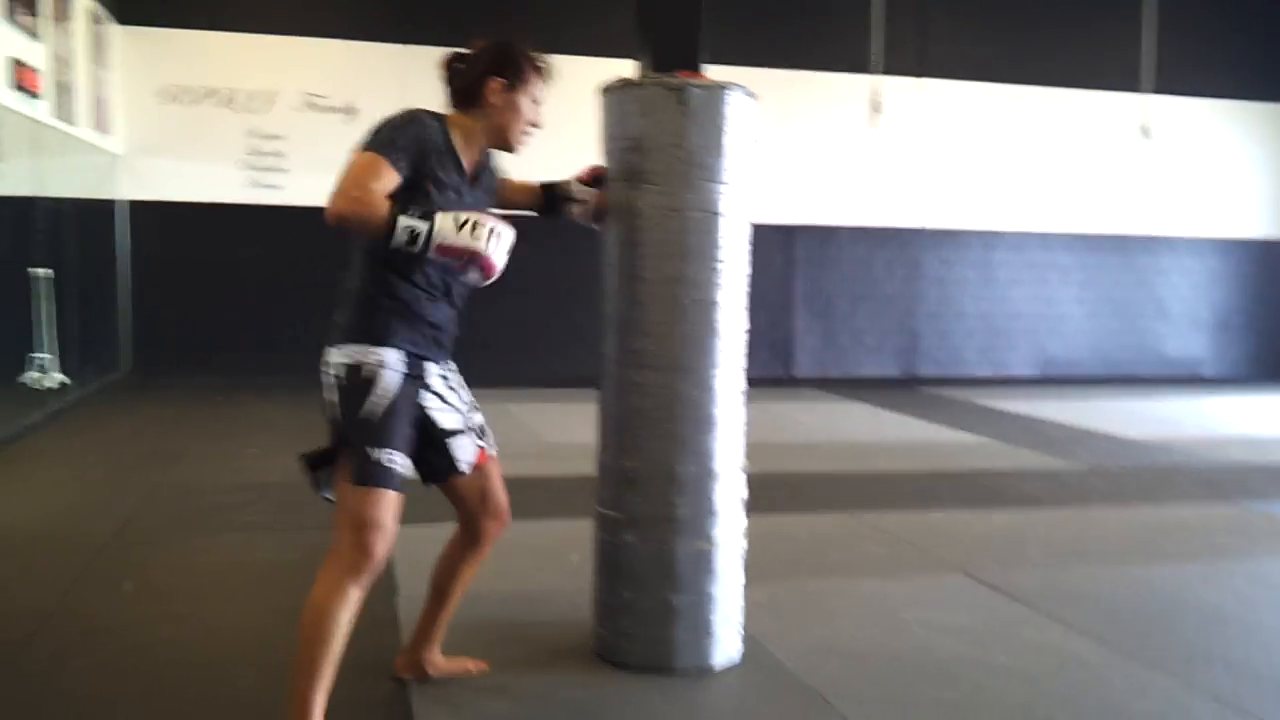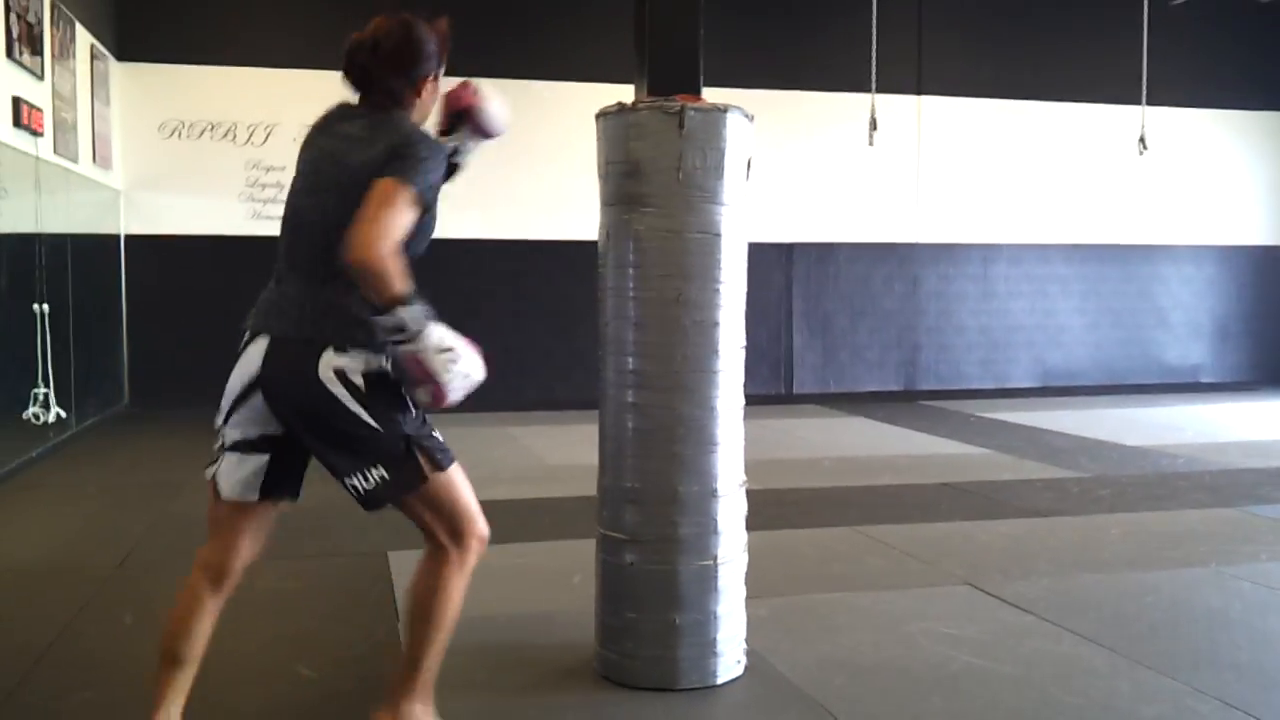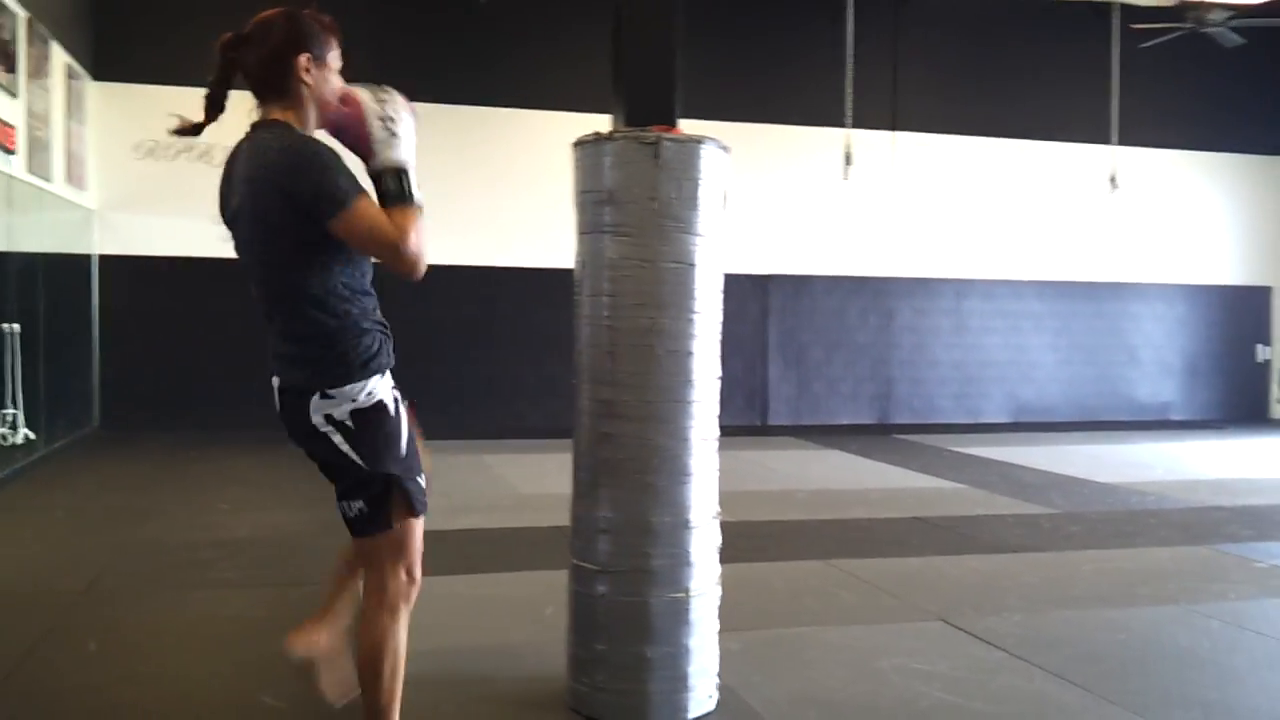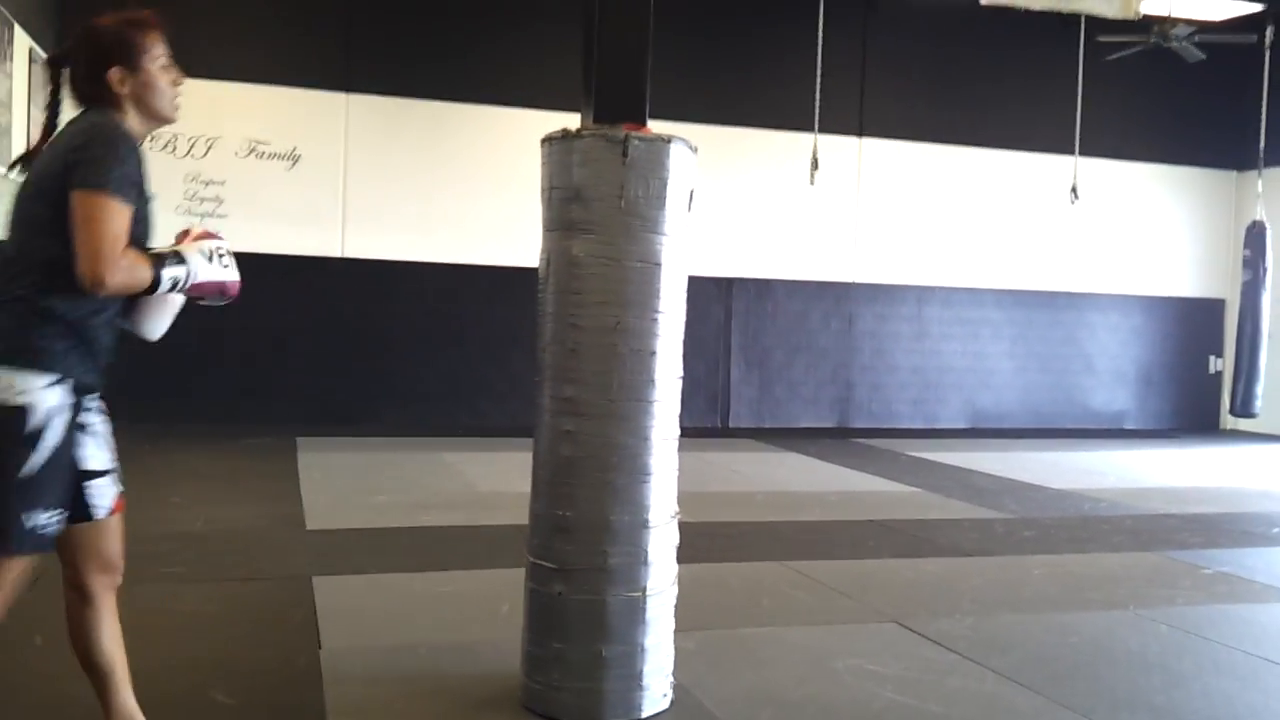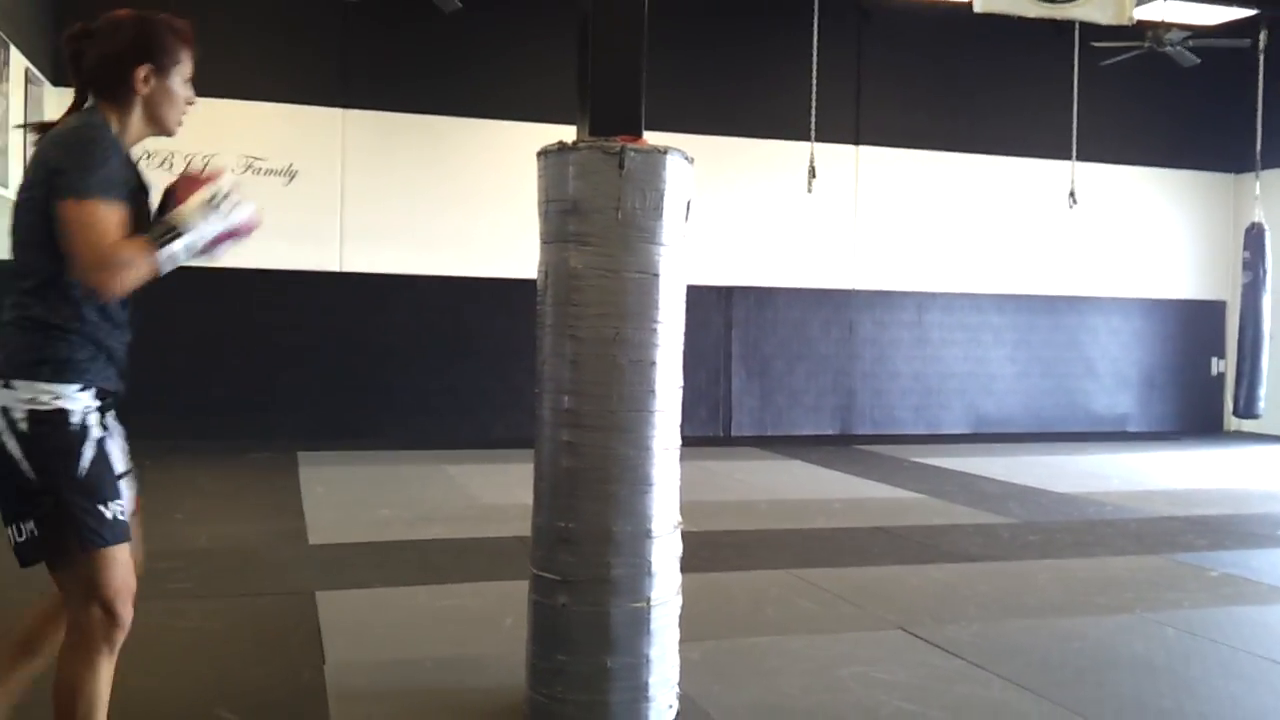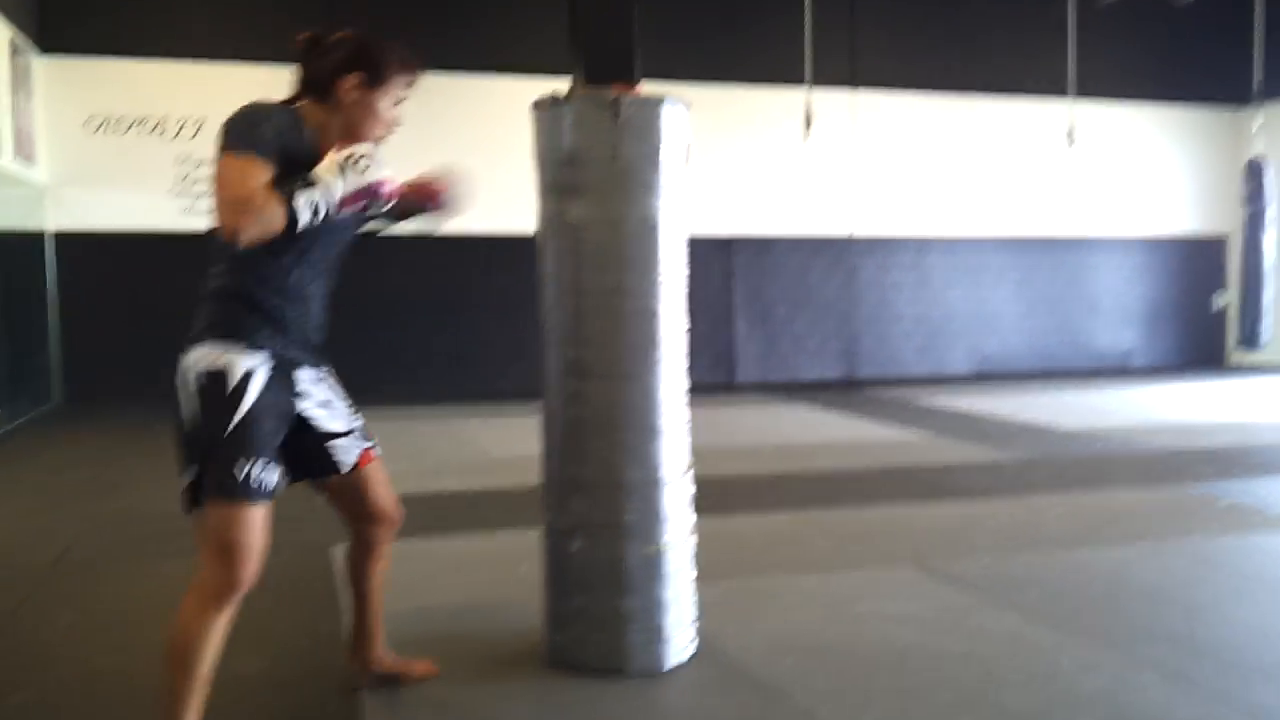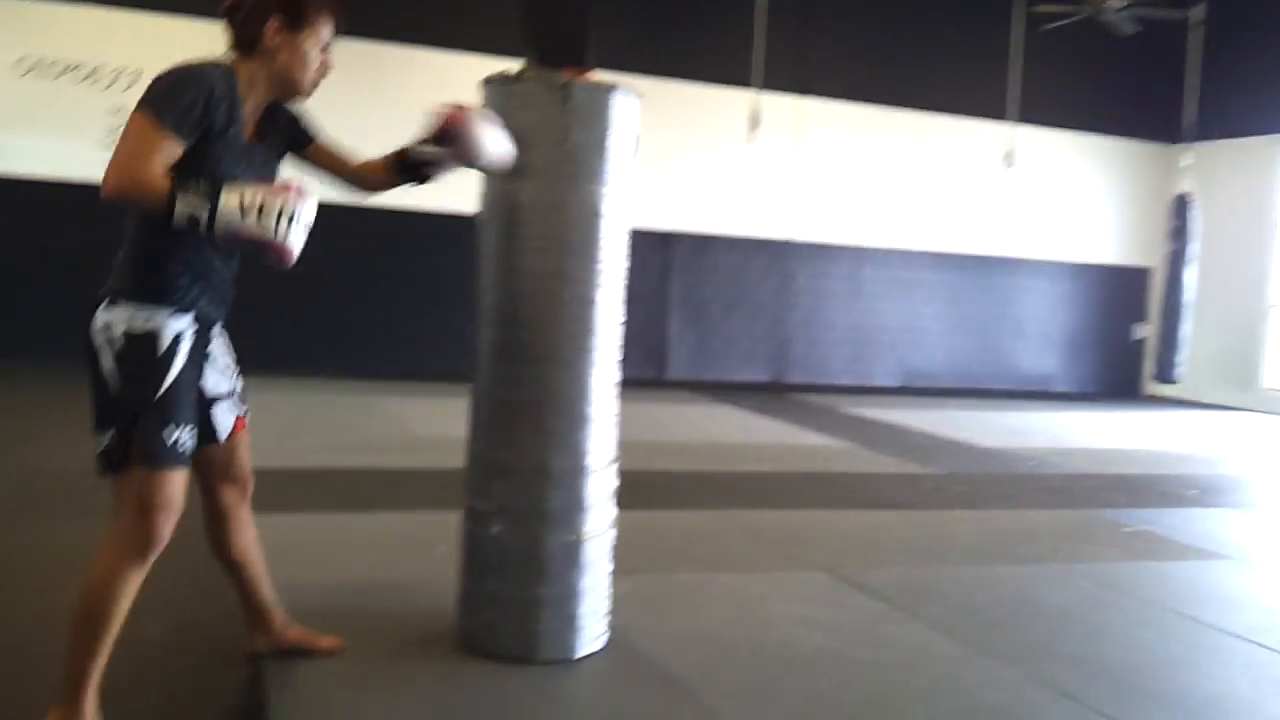
dt=0.7s
person 1, frame 1
left shoulder: (476, 161)
right shoulder: (415, 132)
left elbow: (510, 194)
right elbow: (346, 205)
left wrist: (563, 196)
right wrist: (435, 230)
left hip: (429, 366)
right hip: (374, 360)
left knee: (488, 516)
right knee: (360, 553)
left ankle: (421, 653)
person 1, frame 2
left shoulder: (335, 126)
right shoulder: (412, 147)
right elbow: (372, 252)
left wrist: (454, 141)
right wrist: (424, 336)
left hip: (268, 358)
right hip: (339, 370)
left knee: (224, 559)
right knee: (462, 534)
person 1, frame 3
left shoulder: (249, 161)
right shoulder: (303, 160)
right elbow: (408, 257)
right wrist: (394, 163)
left hip: (315, 373)
right hip: (347, 388)
right knee: (394, 578)
left ankle: (321, 635)
person 1, frame 4
left shoulder: (76, 142)
right shoulder: (106, 145)
right elbow: (102, 269)
left wrist: (163, 273)
right wrist: (183, 263)
left hip: (62, 390)
left knee: (99, 573)
person 1, frame 5
left shoulder: (107, 149)
right shoulder: (88, 147)
right elbow: (107, 275)
left wrist: (177, 216)
right wrist: (201, 220)
left hip: (77, 397)
left knee: (88, 603)
right knee: (106, 610)
person 1, frame 6
left shoulder: (322, 147)
right shoulder: (264, 125)
left elbow: (365, 201)
right elbow: (237, 222)
left wrist: (404, 198)
right wrist: (335, 186)
left hip: (298, 369)
right hip: (234, 365)
left knee: (380, 514)
right knee: (230, 572)
left ankle: (370, 652)
person 1, frame 7
left shoulder: (275, 114)
right shoulder: (194, 86)
left elbow: (361, 174)
right elbow: (122, 182)
left wrist: (437, 153)
right wrist: (229, 208)
left hip: (200, 326)
right hip: (149, 321)
left knee: (233, 489)
right knee: (146, 527)
left ankle: (268, 625)
